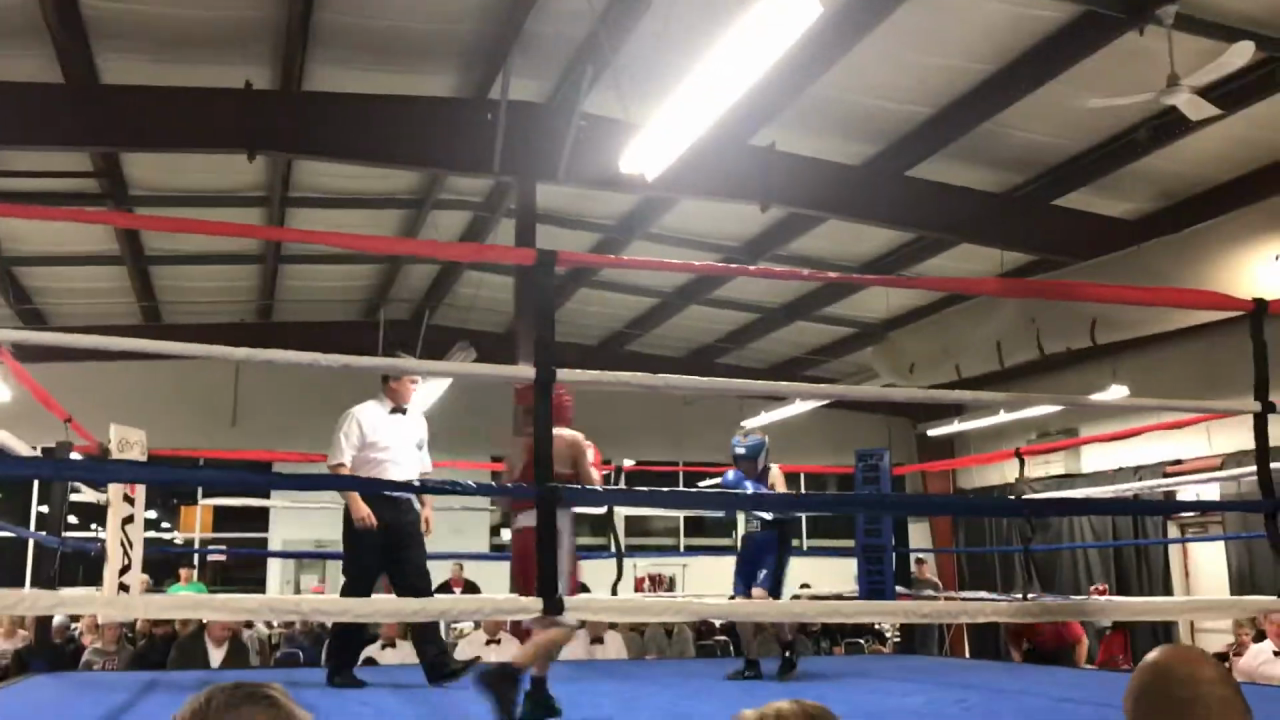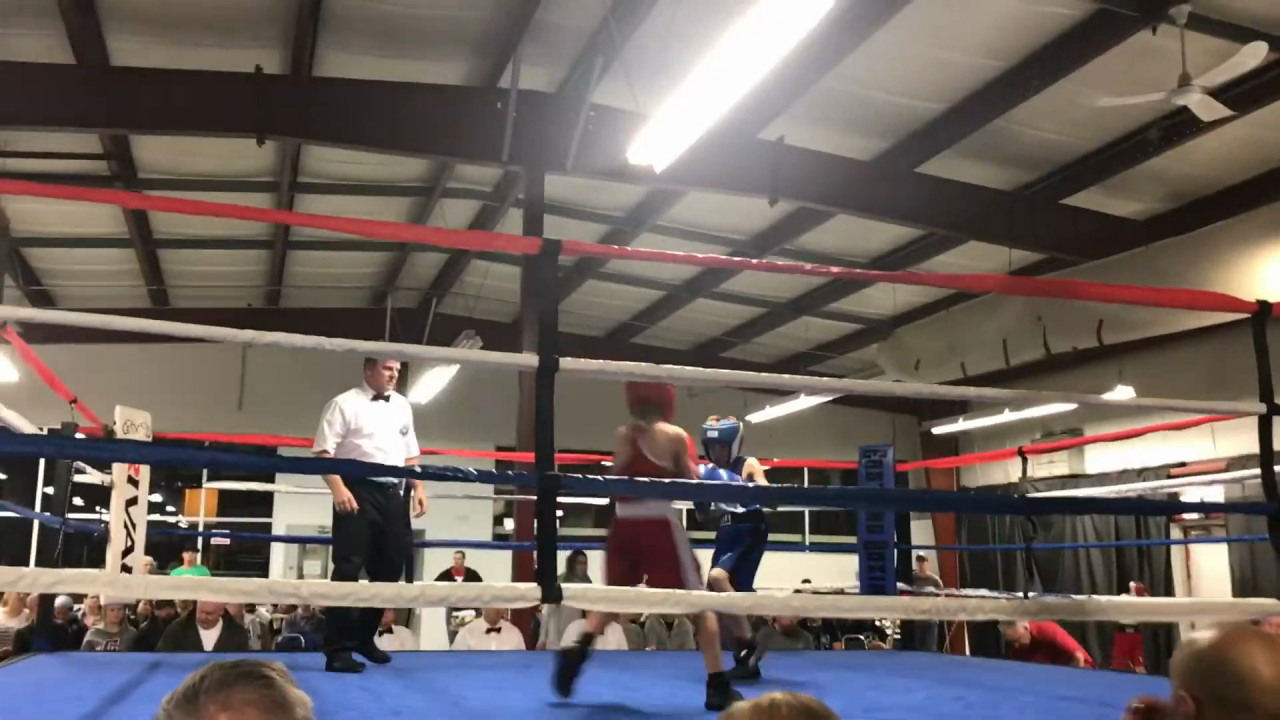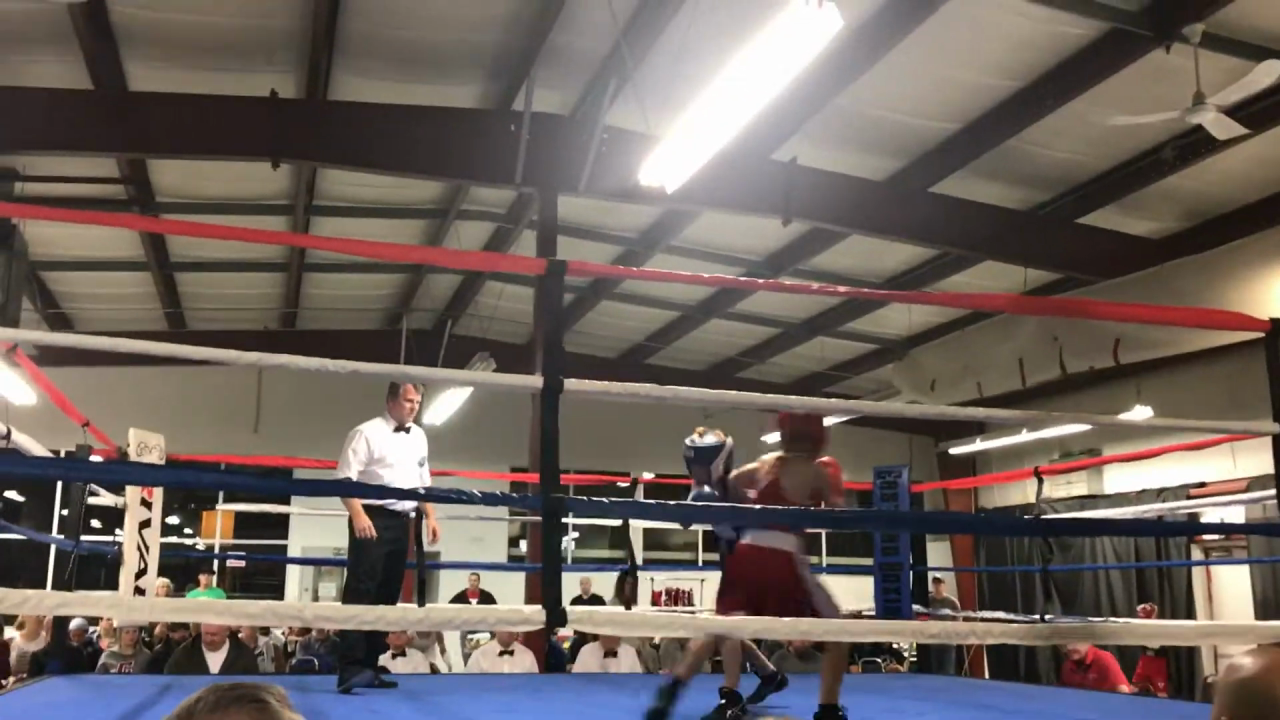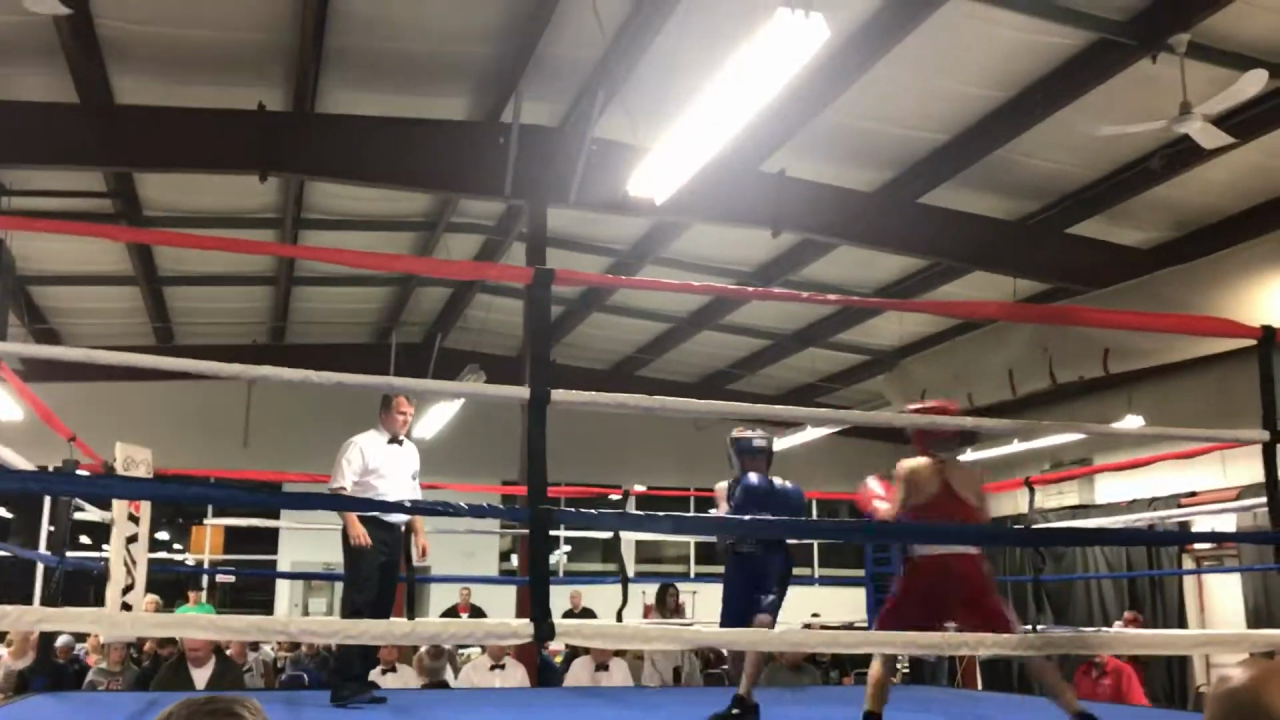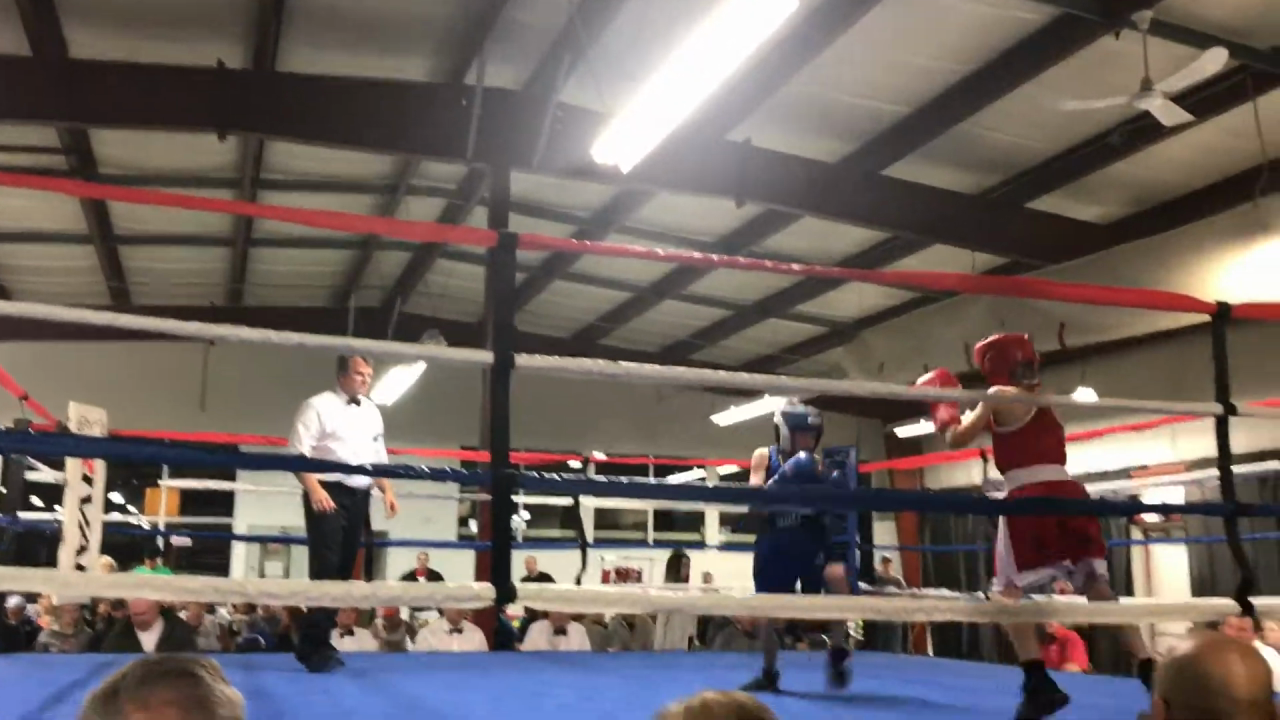
dt=0.4s
person 1, frame 1
left shoulder: (520, 446)
right shoulder: (572, 441)
right elbow: (592, 490)
right wrist: (591, 466)
left hip: (523, 533)
right hip: (552, 530)
left knee: (543, 620)
right knee: (559, 624)
right ankle: (506, 673)
person 1, frame 2
left shoulder: (623, 435)
right shoulder: (674, 436)
right wrist: (688, 463)
left hip: (624, 525)
right hip: (658, 523)
left ankle: (574, 654)
right ankle: (717, 686)
person 1, frame 3
left shoulder: (767, 462)
right shoulder: (818, 472)
left elbow: (733, 482)
right wrist: (835, 487)
left hip: (747, 554)
right hip: (781, 560)
left ankle: (670, 692)
person 1, frame 4
left shoulder: (912, 468)
right shoulder: (968, 475)
left elbow: (892, 518)
right elbow: (983, 527)
left wrist: (876, 503)
left hip: (925, 568)
right hip: (967, 565)
person 1, frame 5
left shoulder: (999, 396)
left elbow: (956, 439)
left wrist: (941, 408)
left hip: (1028, 496)
right hip: (1068, 493)
left knee: (1010, 591)
right knee: (1098, 589)
left ankle: (1039, 686)
right ankle: (1149, 669)
person 2, frame 1
left shoulder: (417, 420)
right shoulder: (360, 416)
right elbow: (338, 464)
left wrist: (425, 506)
right wrist: (356, 504)
left hip: (403, 510)
right hip: (370, 511)
left knee: (417, 584)
right knee: (358, 587)
left ankle: (438, 664)
right ankle: (340, 667)
person 2, frame 2
left shoulder: (402, 406)
right shoulder: (345, 404)
left elbow: (409, 453)
right elbow: (323, 450)
left wrist: (418, 487)
right wrist: (338, 488)
left hip: (391, 494)
right hip: (357, 493)
left knee: (390, 569)
right knee: (348, 570)
left ankle: (364, 637)
right ankle: (339, 651)
person 2, frame 3
left shoulder: (419, 437)
right shoulder: (368, 432)
right elbow: (345, 478)
left wrist: (430, 516)
right wrist: (358, 515)
left hip: (401, 522)
right hip: (372, 519)
left knee: (387, 596)
right knee: (361, 590)
left ankle: (368, 666)
right ankle: (351, 667)
person 2, frame 4
left shoulder: (411, 451)
right shoulder: (361, 444)
right elbow: (339, 488)
left wrist: (419, 534)
right wrist: (352, 524)
left hip: (394, 534)
right hip: (366, 531)
left knee: (380, 609)
right knee: (358, 603)
left ankle: (360, 681)
right ankle: (345, 684)
person 2, frame 5
left shoulder: (372, 412)
right shoulder: (318, 406)
left elbow: (377, 459)
right elbow: (298, 453)
left wrist: (387, 491)
right wrist: (314, 489)
left hip: (357, 498)
right hip: (328, 495)
left knee: (342, 572)
right knee: (326, 569)
left ankle: (311, 645)
right ankle: (317, 647)
person 3, frame 1
left shoulder: (773, 474)
right shoulder: (739, 478)
left hip: (774, 543)
right hip: (750, 543)
left knee: (760, 597)
left ankle: (787, 643)
right ankle: (751, 664)
person 3, frame 2
left shoulder: (748, 466)
right shoulder: (710, 471)
right elbow: (705, 515)
left hip: (749, 535)
right hip: (725, 536)
left knee: (717, 578)
left ankle: (747, 642)
right ankle: (747, 660)
person 3, frame 3
left shoulder: (737, 481)
right shoulder: (705, 487)
right elbow: (689, 518)
right wrist: (695, 504)
left hip: (751, 557)
right hip: (735, 557)
left knee: (731, 622)
right knee: (727, 628)
left ankle: (731, 697)
right ankle: (770, 674)
person 3, frame 4
left shoulder: (777, 486)
right shoulder: (724, 489)
left wrist: (791, 512)
right wrist: (739, 505)
left hip: (772, 563)
right hip: (739, 566)
left knee: (761, 625)
person 3, frame 5
left shoulder: (812, 461)
right shoulder: (763, 457)
right wrist: (782, 480)
left hip: (810, 538)
right hip: (774, 541)
left knee: (838, 576)
left ankle: (839, 650)
right ankle: (769, 673)
